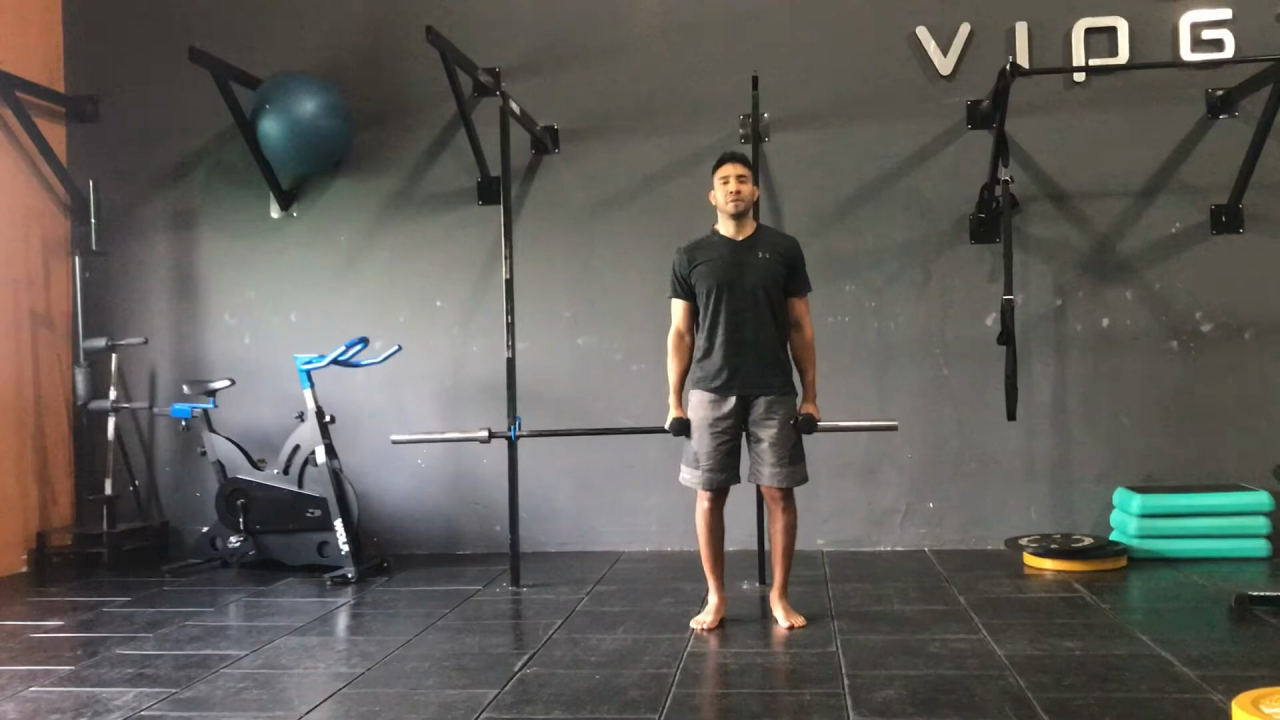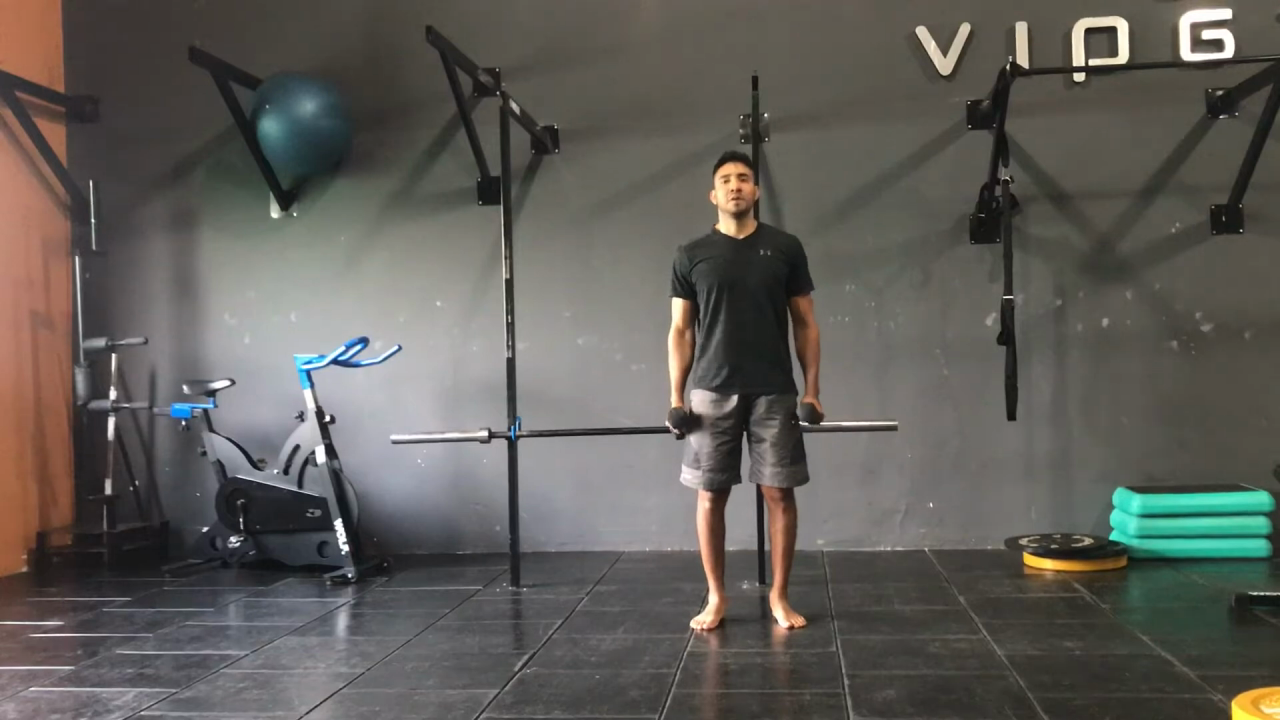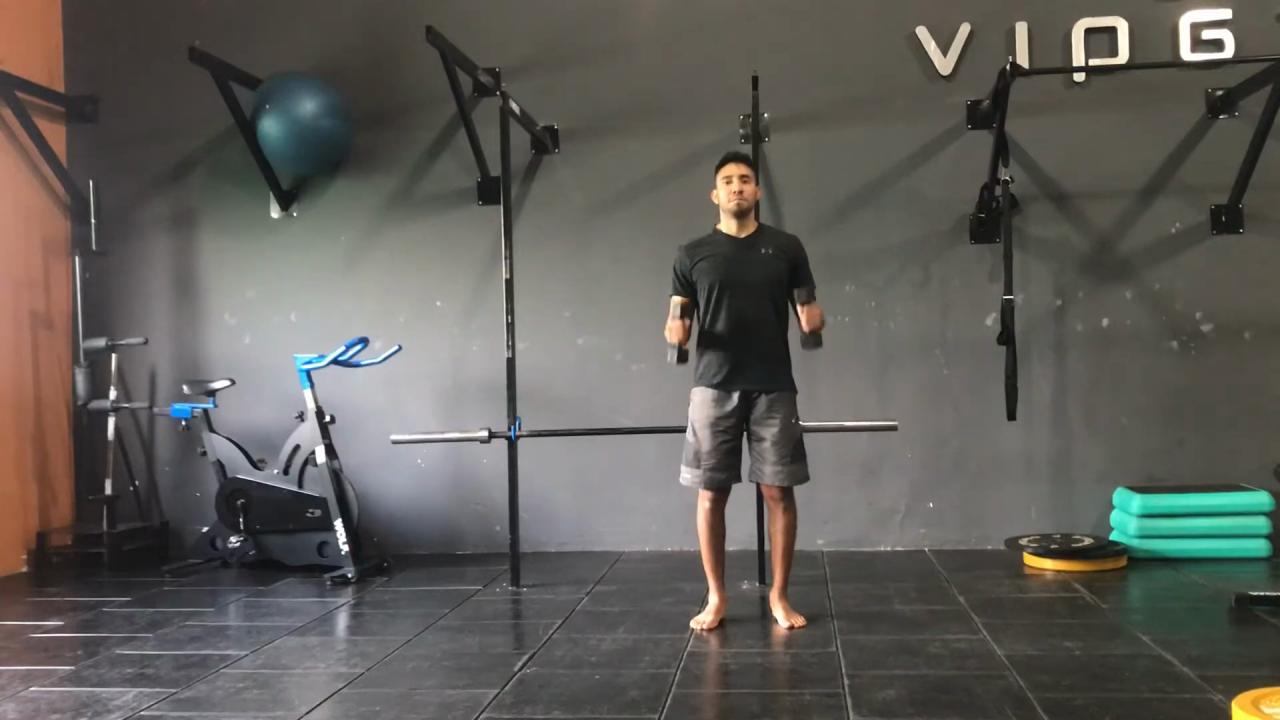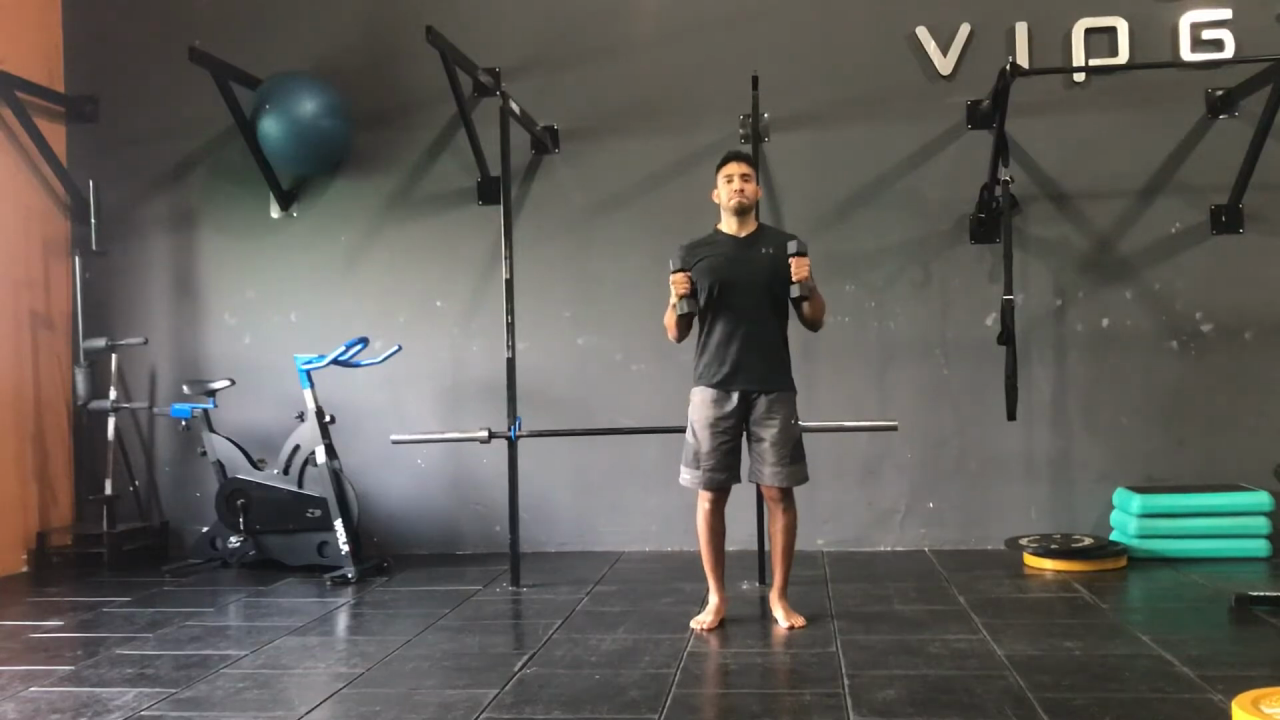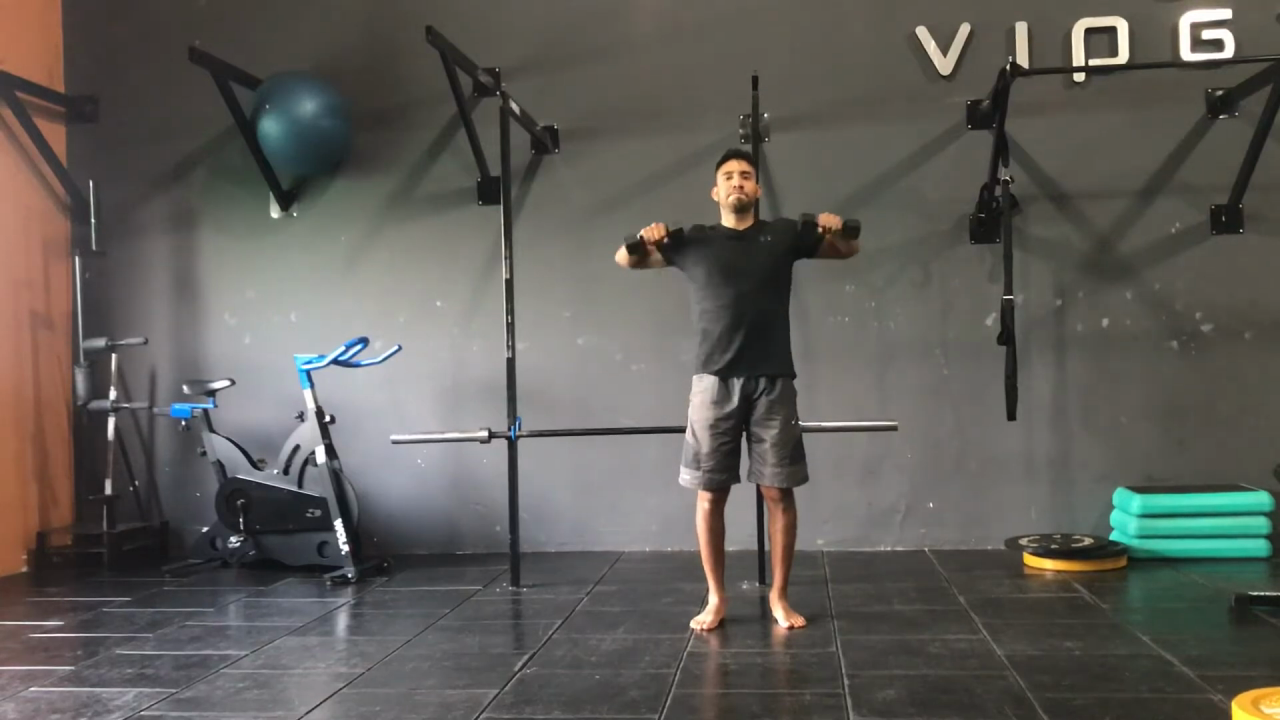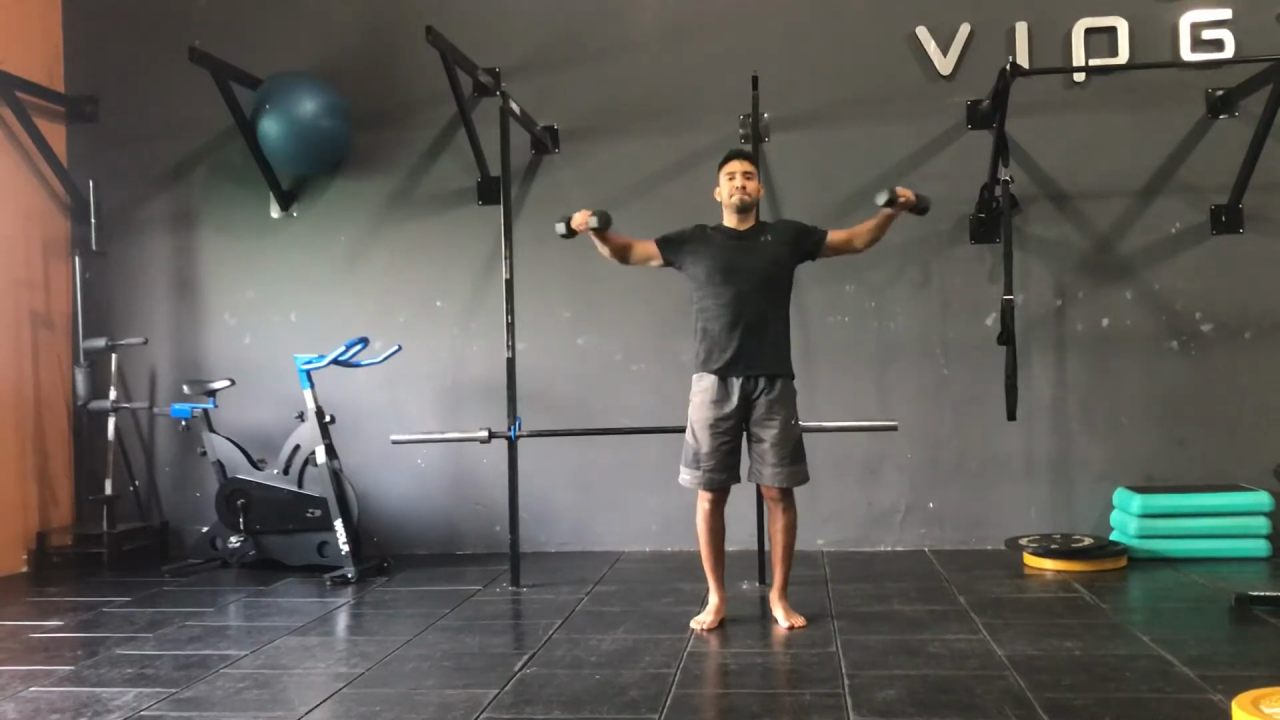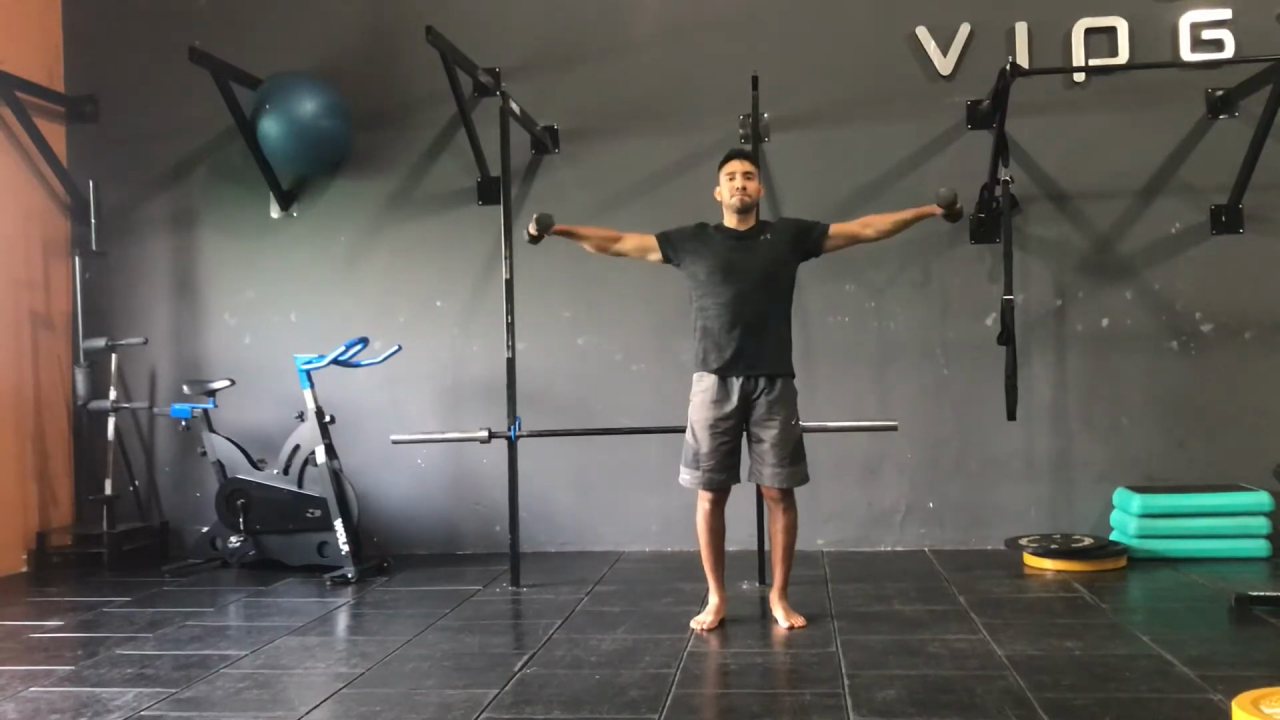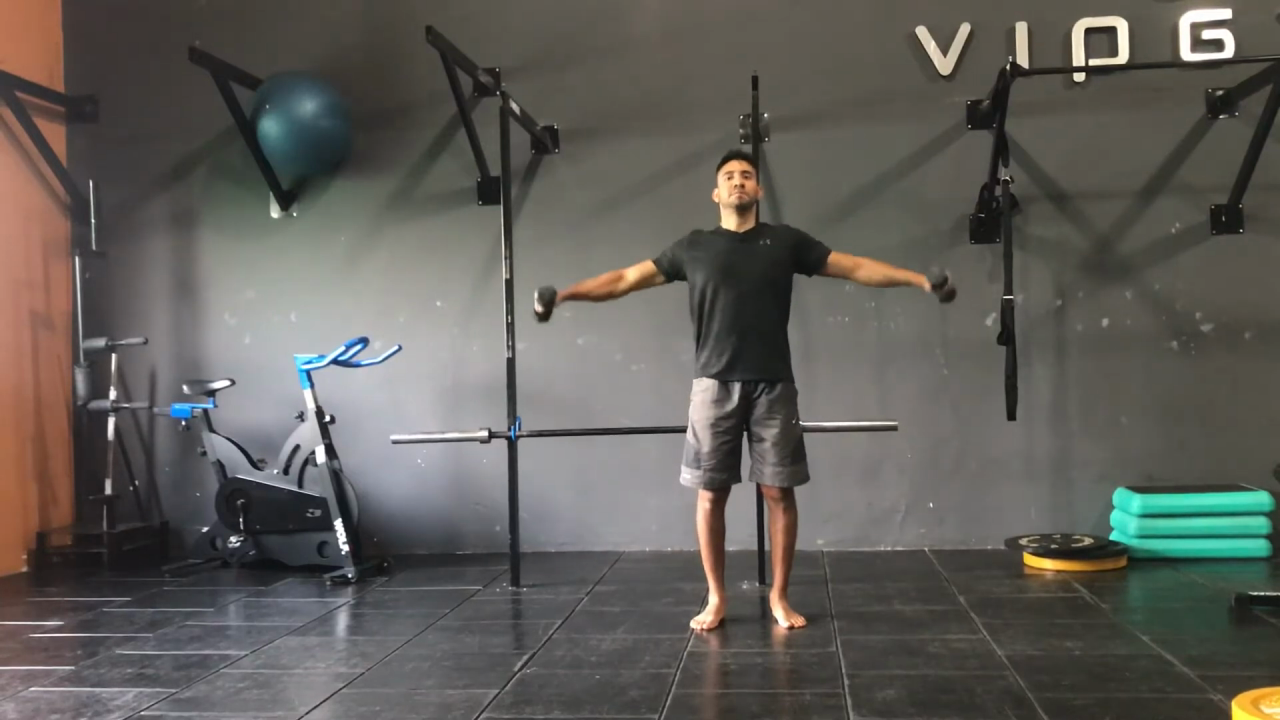
dt=0.5s
person 1, frame 1
left shoulder: (784, 249)
right shoulder: (691, 257)
left elbow: (800, 327)
right elbow: (680, 332)
left wrist: (810, 395)
right wrist: (674, 401)
left hip: (773, 393)
right hip: (711, 393)
left knee: (780, 494)
right knee: (710, 495)
left ankle: (780, 596)
right ankle: (716, 598)
person 1, frame 2
left shoulder: (786, 248)
right shoulder: (692, 255)
left elbow: (805, 324)
right elbow: (681, 330)
left wrist: (812, 389)
right wrist: (676, 397)
left hip: (774, 393)
right hip: (712, 392)
left knee: (780, 493)
right knee: (710, 495)
left ankle: (779, 595)
right ankle: (716, 597)
person 1, frame 3
left shoulder: (786, 247)
right shoulder: (692, 254)
left elbow: (808, 314)
right elbow: (678, 322)
left wrist: (814, 321)
right wrist: (673, 330)
left hip: (773, 389)
right hip: (714, 388)
left knee: (779, 492)
right knee: (710, 494)
left ankle: (779, 595)
right ankle: (715, 597)
person 1, frame 4
left shoulder: (784, 246)
right shoulder: (694, 253)
left elbow: (814, 321)
right elbow: (676, 333)
left wrist: (809, 287)
right wrist: (676, 302)
left hip: (773, 389)
right hip: (713, 388)
left knee: (779, 492)
right knee: (710, 495)
left ankle: (779, 595)
right ankle: (715, 598)
person 1, frame 5
left shoulder: (784, 234)
right shoulder: (693, 241)
left elbow: (849, 249)
right elbow: (626, 259)
left wrist: (837, 229)
right wrist: (640, 241)
left hip: (772, 382)
right hip: (714, 382)
left knee: (779, 491)
right knee: (710, 494)
left ankle: (779, 595)
right ankle: (716, 598)
person 1, frame 6
left shoulder: (786, 236)
right shoulder: (694, 241)
left elbow: (856, 240)
right elbow: (624, 252)
left wrist: (889, 212)
right wrist: (594, 230)
left hip: (772, 383)
right hip: (714, 382)
left knee: (779, 492)
right knee: (710, 493)
left ankle: (779, 595)
right ankle: (716, 598)
person 1, frame 7
left shoulder: (788, 235)
right shoulder: (692, 241)
left elbow: (864, 229)
right elbow: (620, 243)
left wrist: (928, 211)
right wrist: (560, 229)
left hip: (773, 383)
right hip: (715, 383)
left knee: (780, 492)
right knee: (710, 493)
left ankle: (780, 596)
right ankle: (716, 598)
person 1, frame 8
left shoulder: (785, 241)
right shoulder: (693, 247)
left elbow: (856, 267)
right elbow: (627, 278)
left wrist: (919, 278)
right wrist: (565, 293)
left hip: (773, 386)
right hip: (714, 385)
left knee: (780, 492)
right knee: (710, 494)
left ankle: (779, 595)
right ankle: (716, 598)
